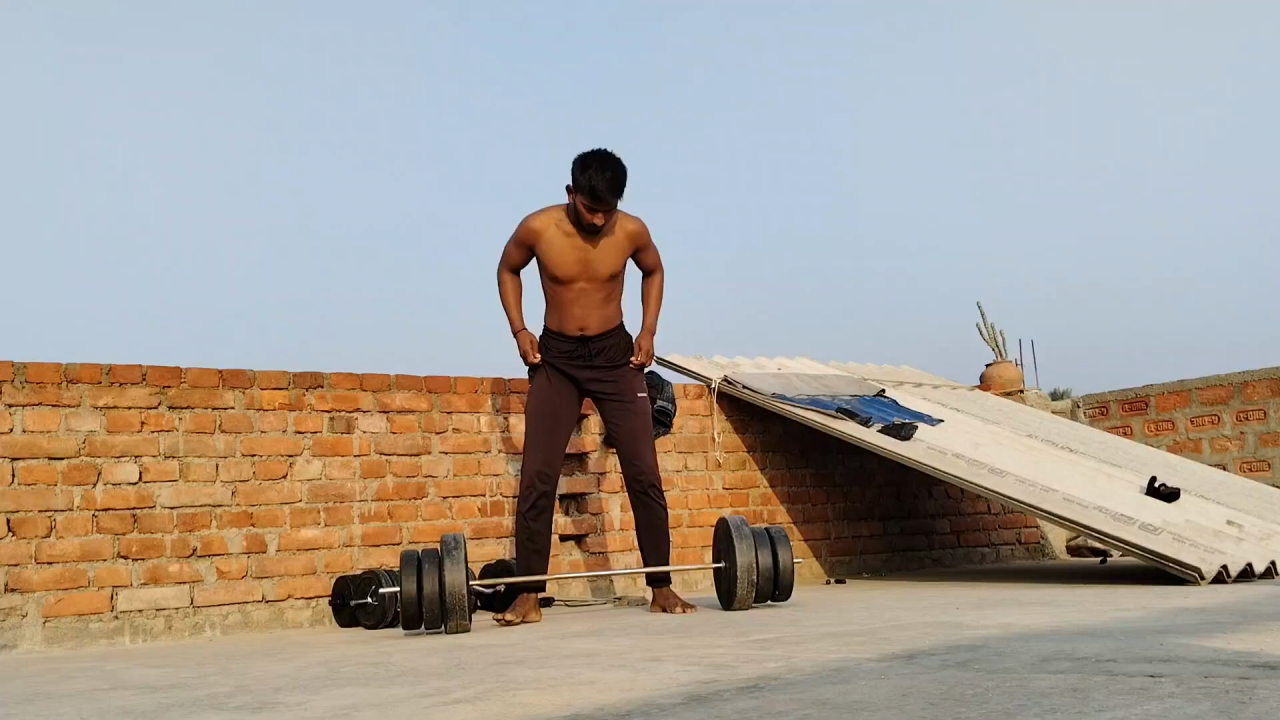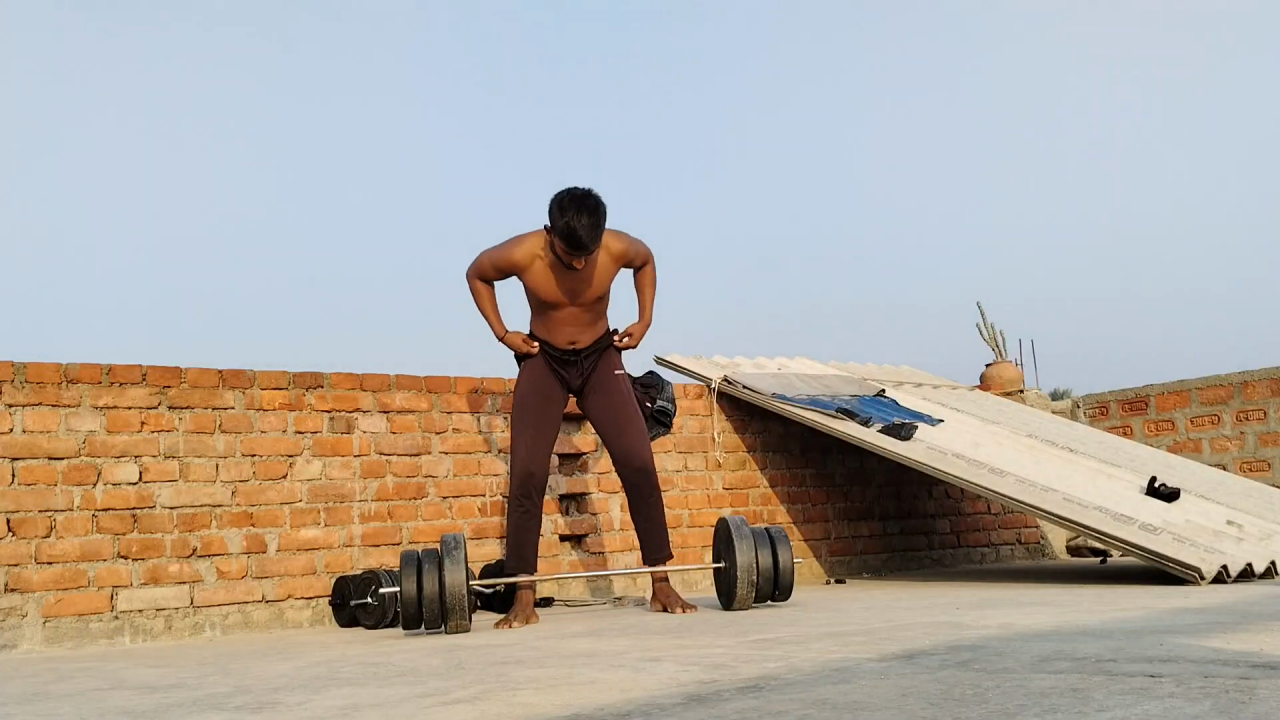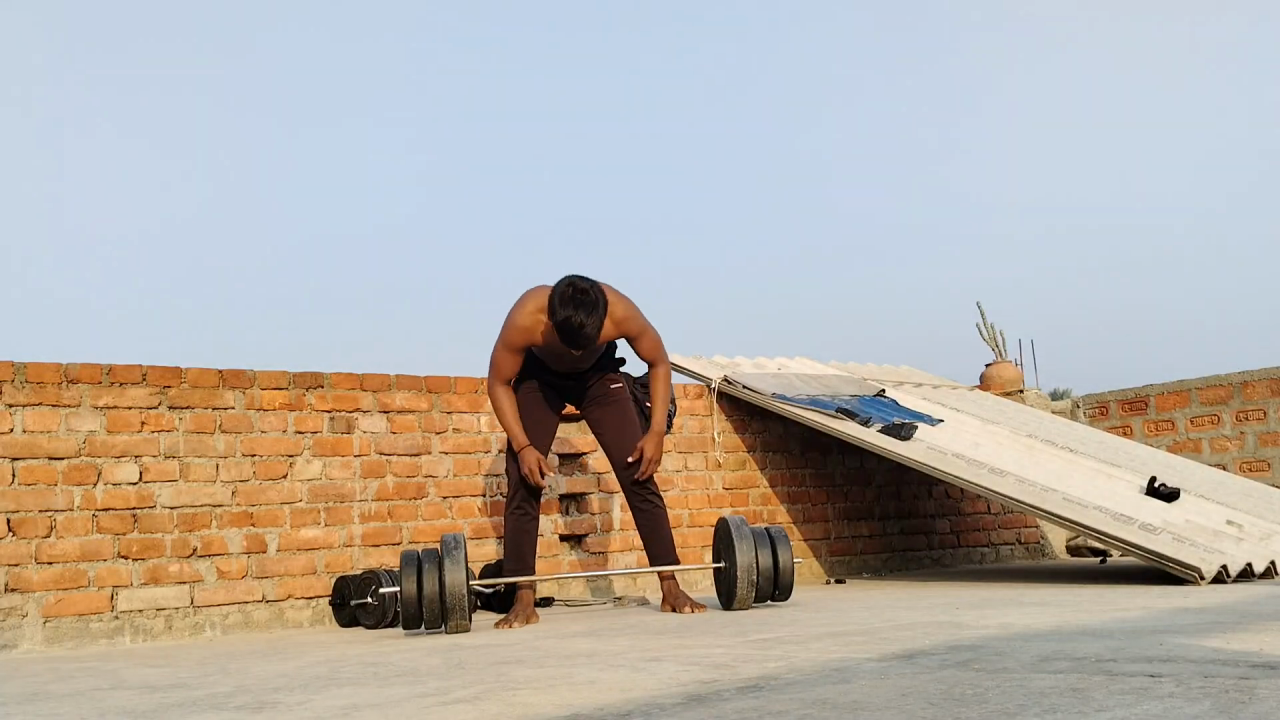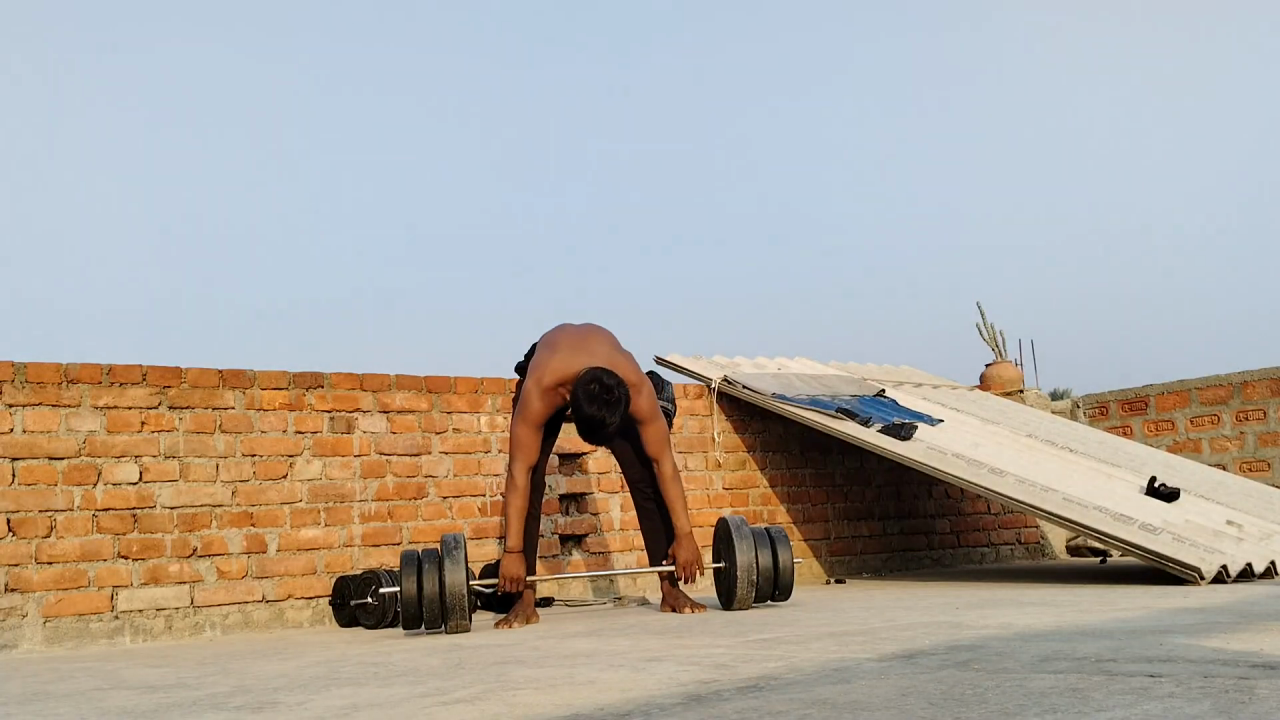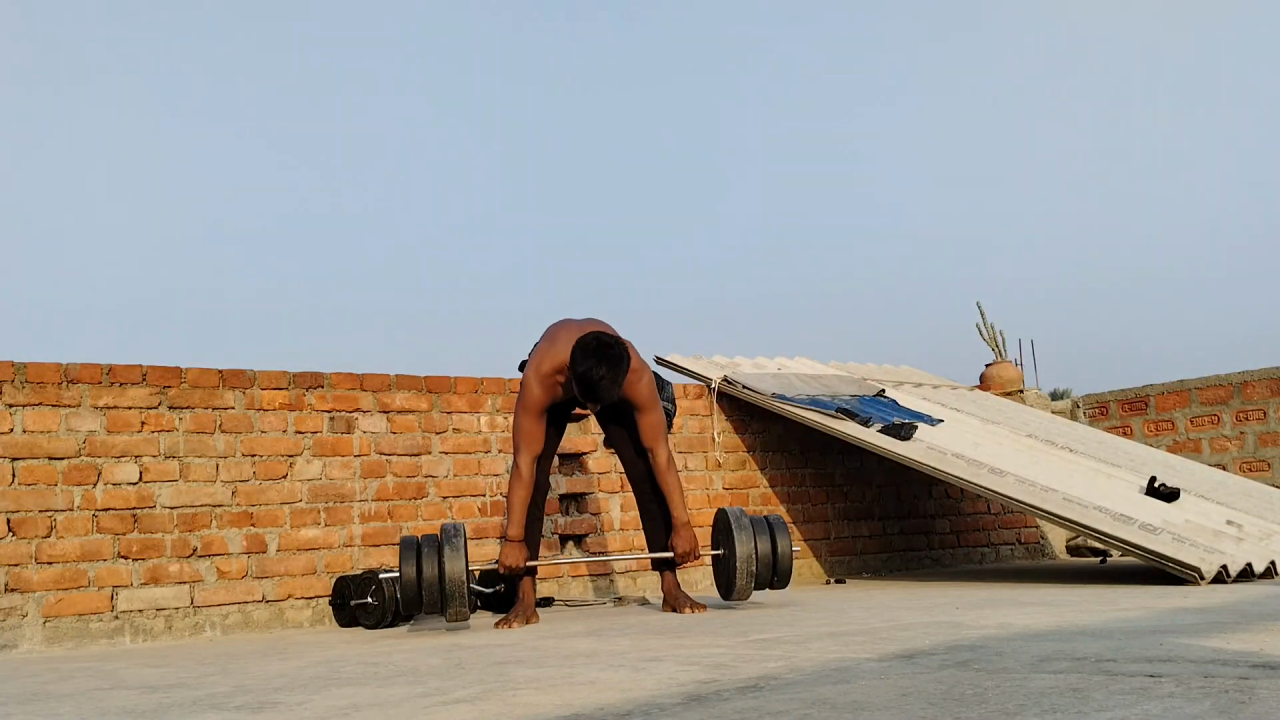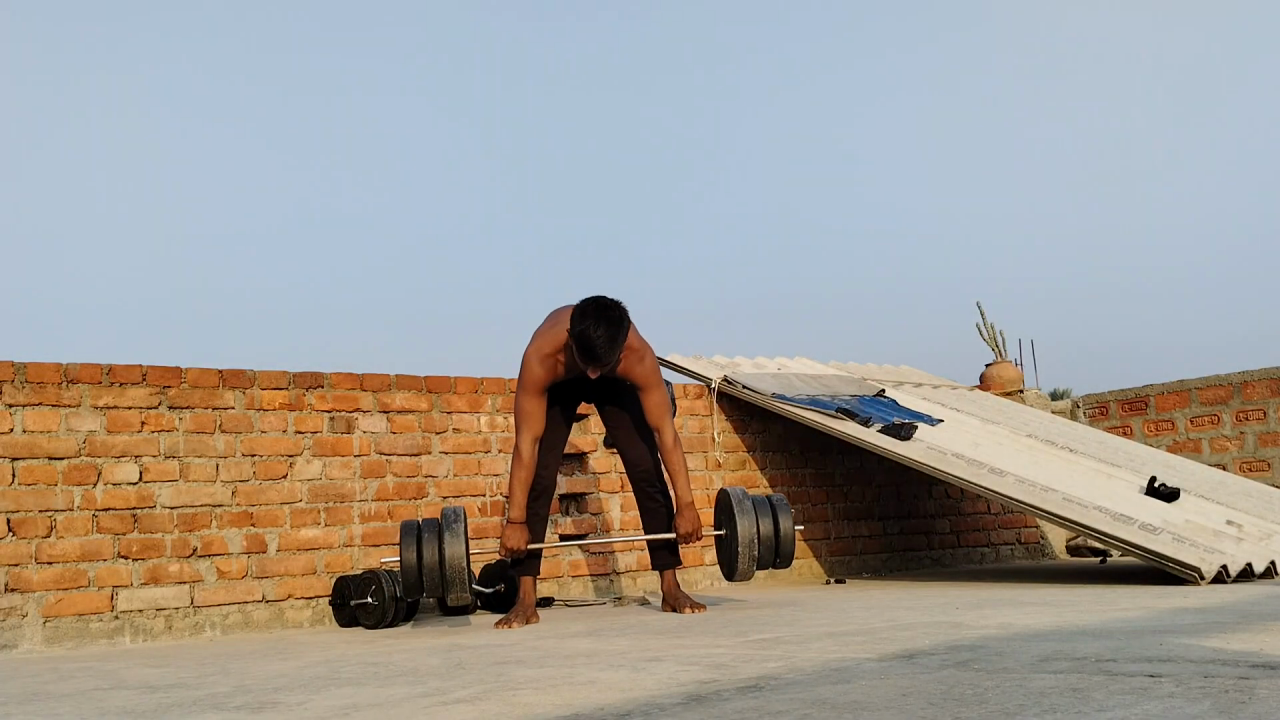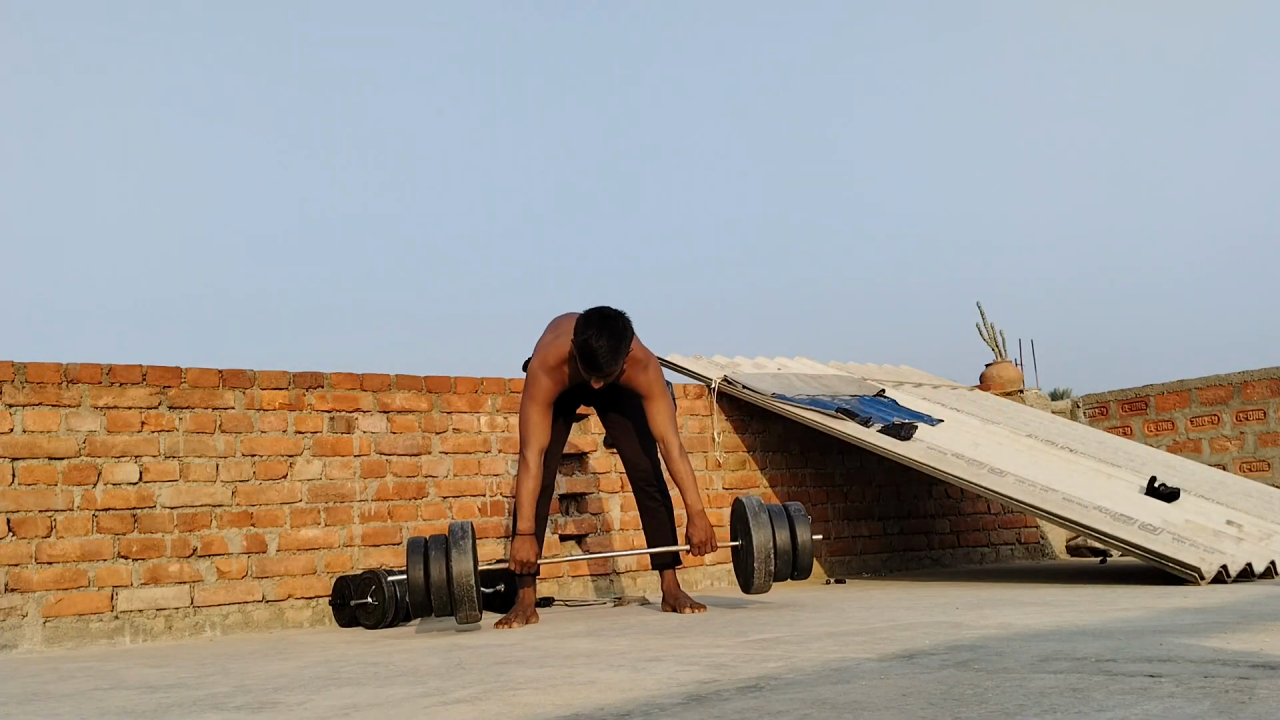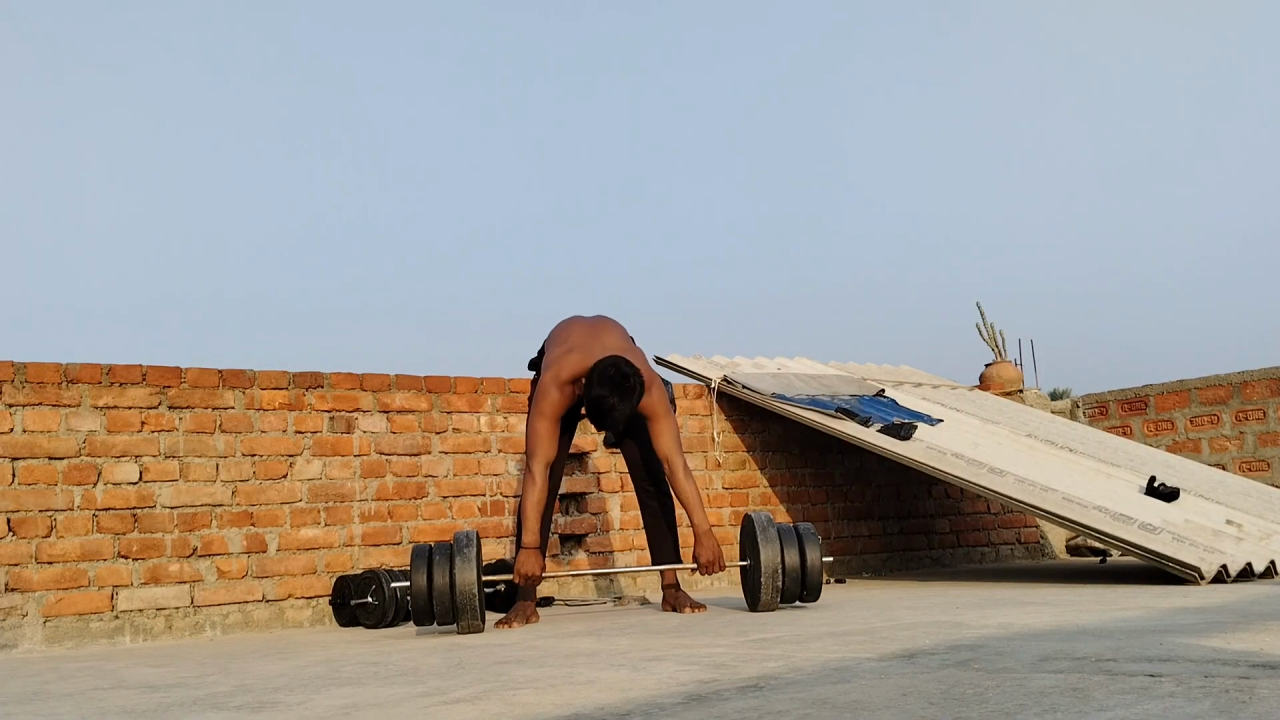
dt=0.3s
person 1, frame 1
left shoulder: (633, 231)
right shoulder: (537, 228)
left elbow: (653, 273)
right elbow: (508, 271)
left wrist: (648, 331)
right wrist: (519, 331)
left hip: (615, 355)
right hip: (555, 359)
left knee: (643, 475)
right knee: (538, 478)
left ankle: (661, 589)
right ankle: (530, 594)
person 1, frame 2
left shoulder: (618, 248)
right shoulder: (520, 254)
left elbow: (647, 261)
right elbow: (476, 274)
left wrist: (644, 319)
right wrist: (502, 332)
left hip: (600, 356)
right hip: (543, 361)
left knee: (638, 462)
right knee: (527, 472)
left ankle: (661, 583)
right ankle: (524, 596)
person 1, frame 3
left shoulder: (621, 311)
right shoulder: (525, 319)
left elbow: (658, 362)
right elbow: (499, 384)
left wrist: (656, 432)
right wrist: (522, 446)
left hip: (601, 374)
right hip: (538, 378)
left knee: (637, 469)
right knee: (524, 480)
left ankle: (670, 588)
right ankle: (524, 599)
person 1, frame 4
left shoulder: (636, 388)
right shoulder: (540, 388)
left elbow: (663, 462)
right elbow: (519, 471)
left wrist: (684, 536)
right wrist: (514, 551)
right hip: (554, 380)
left knee: (642, 471)
right knee: (529, 478)
left ankle: (670, 588)
right ankle: (525, 600)
person 1, frame 5
left shoulder: (638, 376)
right shoulder: (540, 376)
left elbow: (659, 453)
right elbow: (525, 462)
left wrist: (682, 524)
right wrist: (513, 539)
left hip: (613, 385)
right hip: (555, 379)
left knee: (645, 471)
right knee: (535, 477)
left ankle: (671, 588)
right ankle: (525, 599)
person 1, frame 6
left shoulder: (639, 355)
right shoulder: (541, 356)
left elbow: (664, 430)
right elbow: (527, 442)
left wrist: (686, 504)
right wrist: (516, 520)
left hip: (616, 383)
right hip: (558, 384)
left knee: (647, 470)
right knee: (539, 478)
left ankle: (671, 588)
right ankle: (526, 599)
person 1, frame 7
left shoulder: (642, 364)
right shoulder: (546, 367)
left elbow: (669, 441)
right elbow: (531, 455)
left wrist: (696, 514)
right wrist: (524, 532)
left hip: (619, 389)
right hip: (561, 386)
left knee: (646, 470)
right knee: (541, 476)
left ankle: (670, 587)
right ankle: (525, 598)
person 1, frame 8
left shoulder: (648, 387)
right shoulder: (556, 384)
left elbow: (674, 463)
right elbow: (537, 469)
left wrist: (704, 534)
right wrist: (530, 547)
left hip: (622, 381)
right hip: (566, 375)
left knee: (650, 472)
right knee: (548, 475)
left ankle: (671, 587)
right ankle: (526, 600)
